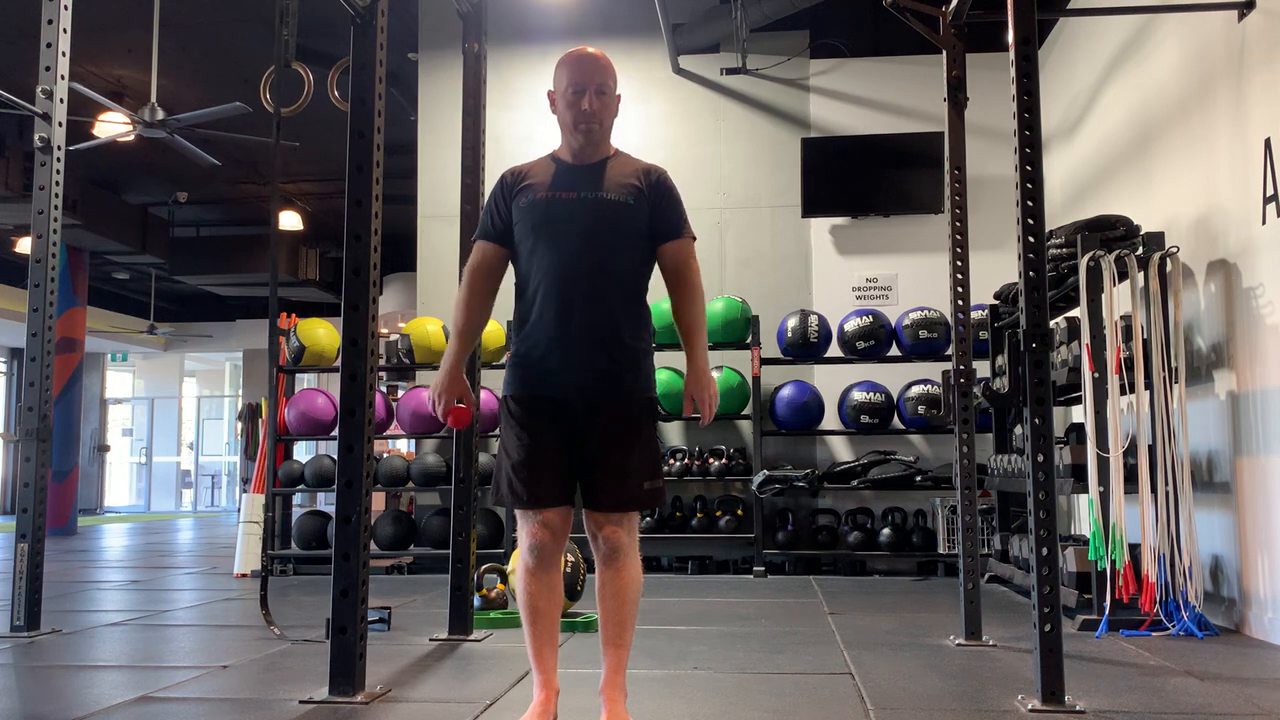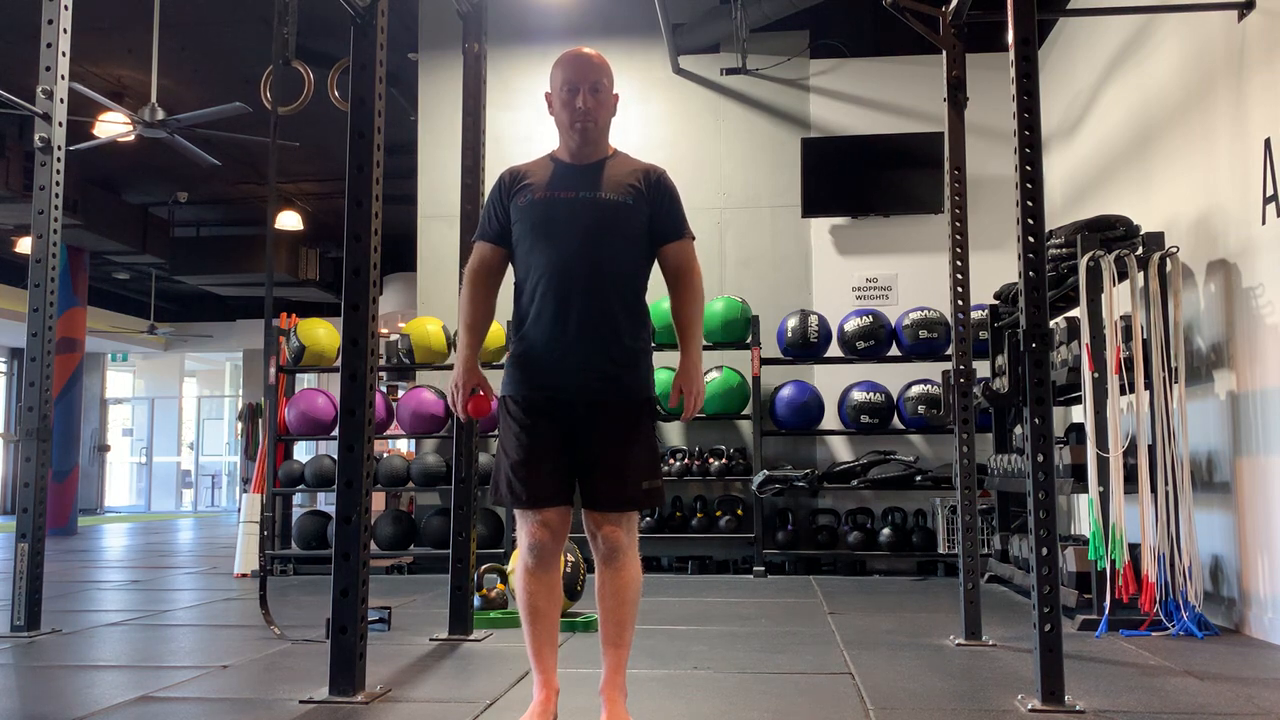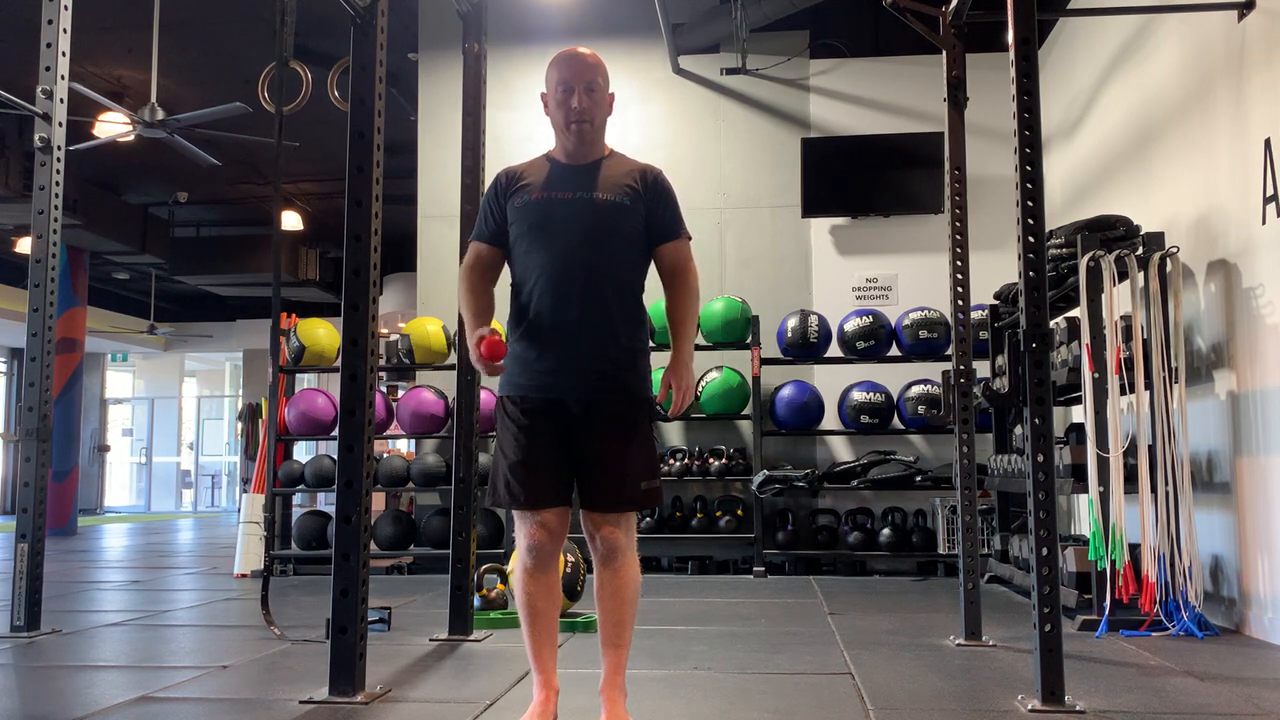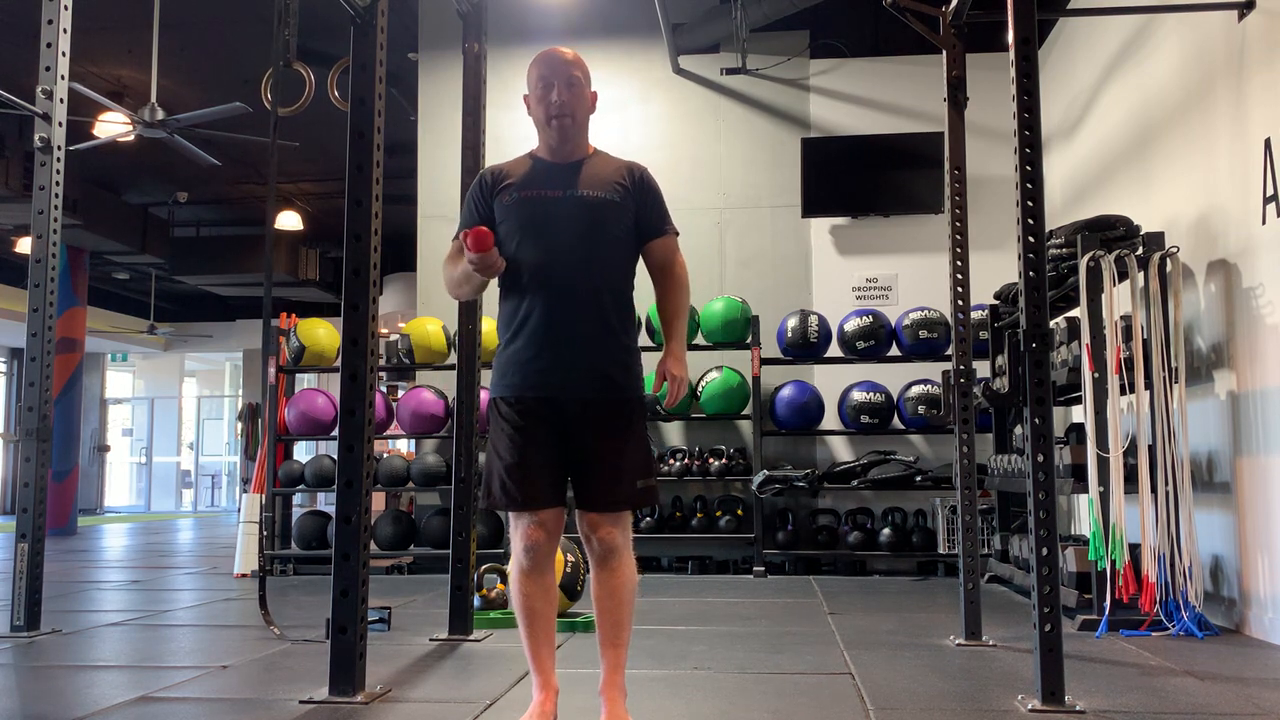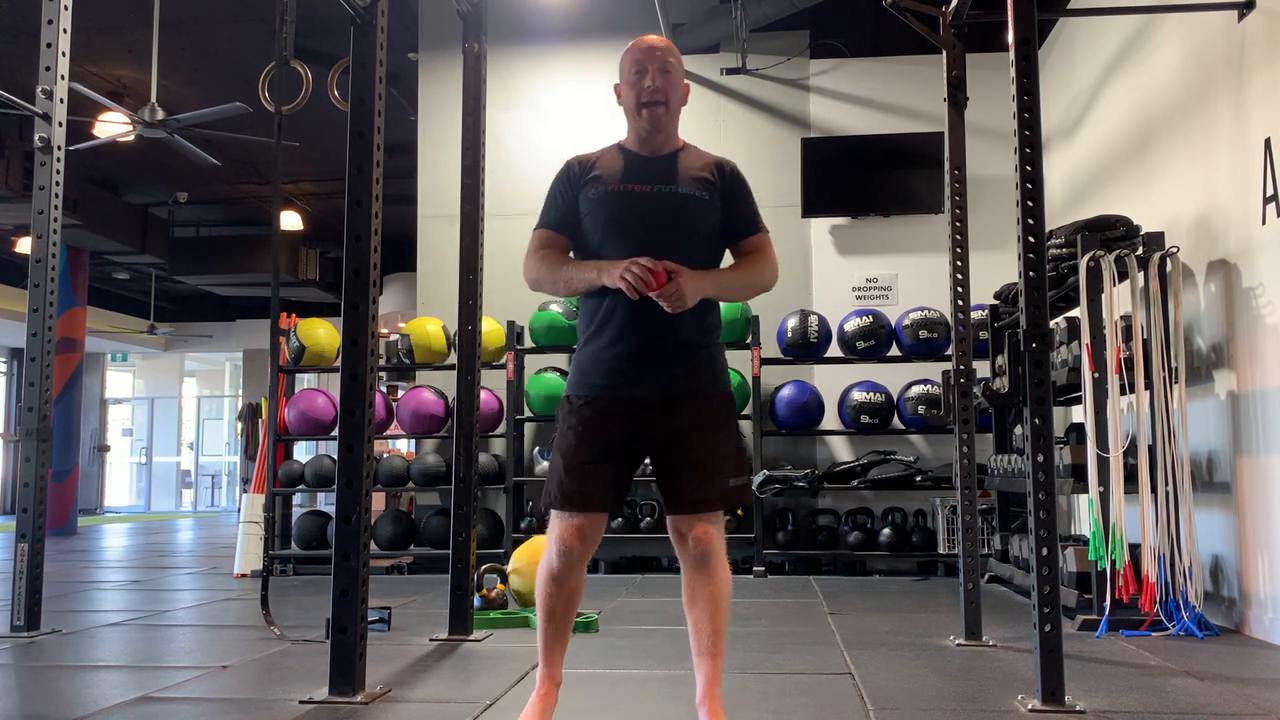
dt=1s
person 1, frame 1
left shoulder: (648, 182)
right shoulder: (518, 183)
left elbow: (682, 272)
right elbow: (482, 272)
left wrist: (698, 362)
right wrist: (454, 360)
left hip: (621, 389)
right hip: (536, 389)
left knee: (615, 536)
right knee: (538, 537)
person 1, frame 2
left shoulder: (647, 183)
right shoulder: (515, 184)
left elbow: (683, 271)
right elbow: (482, 272)
left wrist: (691, 356)
right wrist: (466, 355)
left hip: (620, 388)
right hip: (533, 387)
left knee: (614, 536)
right knee: (538, 537)
person 1, frame 3
left shoulder: (643, 182)
right shoulder: (511, 184)
left elbow: (678, 272)
right elbow: (476, 268)
left wrist: (682, 355)
right wrist: (474, 322)
left hip: (617, 389)
right hip: (530, 388)
left knee: (612, 536)
right knee: (535, 538)
person 1, frame 4
left shoulder: (629, 179)
right shoulder: (496, 183)
left elbow: (669, 267)
right elbow: (455, 280)
left wrist: (675, 347)
right wrist: (475, 268)
left hip: (610, 386)
right hip: (524, 388)
left knee: (609, 536)
right knee: (531, 538)
person 1, frame 5
left shoulder: (719, 175)
right shoulder: (582, 174)
left elbow: (763, 270)
right elbow: (537, 267)
left wrist: (703, 283)
right wrist: (606, 271)
left hip: (693, 388)
right hip: (598, 387)
left knee: (700, 540)
right knee: (568, 539)
